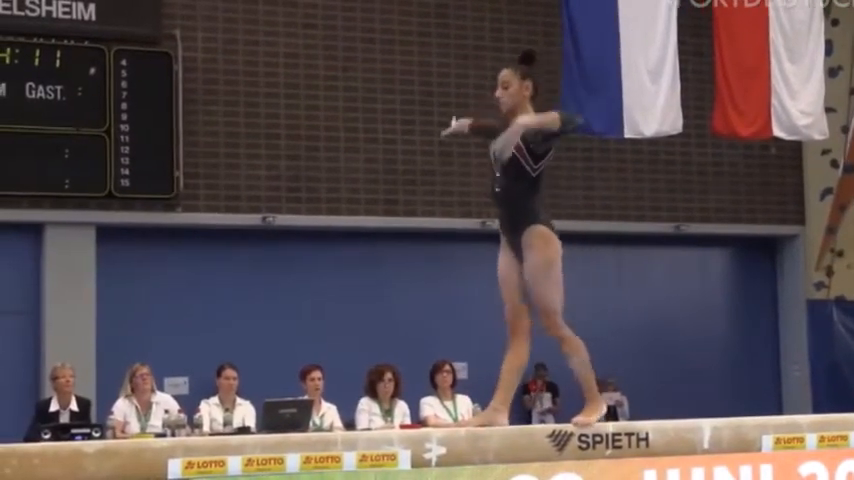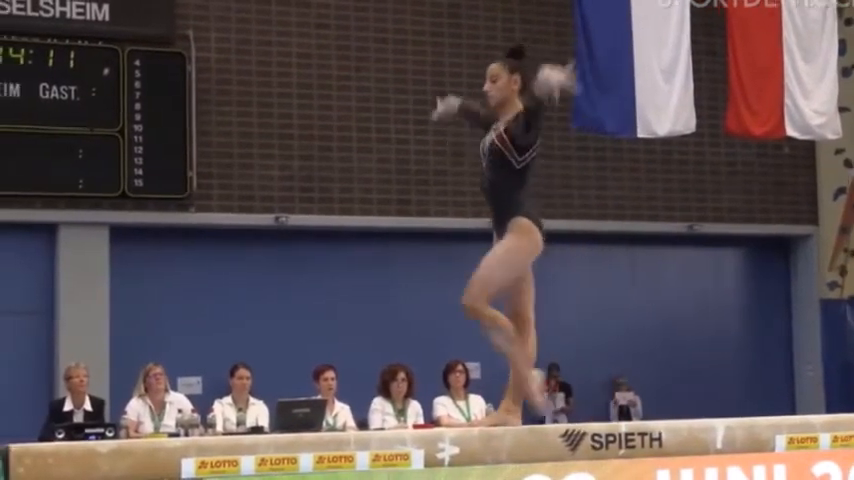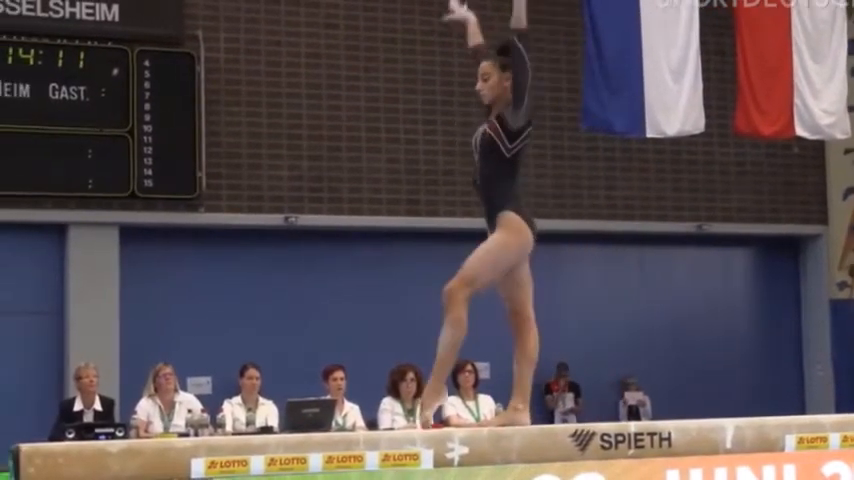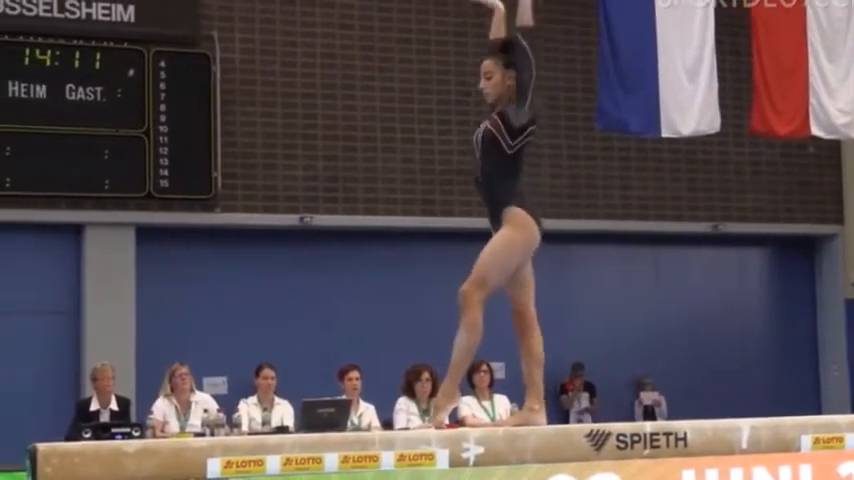
dt=0.2s
person 1, frame 1
left shoulder: (537, 131)
right shoulder: (507, 131)
left elbow: (569, 119)
right elbow: (488, 127)
left wrist: (523, 122)
right wrist: (462, 124)
left hip: (537, 237)
right hip: (511, 239)
left knee: (553, 325)
right knee: (517, 326)
left ankle: (593, 402)
right ankle: (497, 409)
person 1, frame 2
left shoulder: (525, 119)
right shoulder: (496, 123)
left elbow: (540, 98)
right elbow: (477, 113)
left wrist: (547, 79)
right wrist: (454, 104)
left hip: (521, 229)
right hip: (504, 230)
left knee: (473, 302)
right knee: (521, 321)
left ankle: (526, 376)
right ankle: (511, 407)
person 1, frame 3
left shoulder: (516, 112)
right shoulder: (496, 114)
left elbow: (520, 59)
right elbow: (482, 58)
left hip: (512, 225)
right hip: (506, 227)
left knee: (455, 293)
right knee: (521, 318)
left ankle: (435, 388)
right ankle: (519, 406)
person 1, frame 4
left shoulder: (518, 111)
right shoulder: (499, 111)
left elbow: (522, 51)
right elbow: (500, 50)
left hip: (518, 221)
right hip: (508, 225)
left knee: (471, 294)
right knee: (524, 317)
left ankle: (449, 391)
right ankle: (534, 406)
